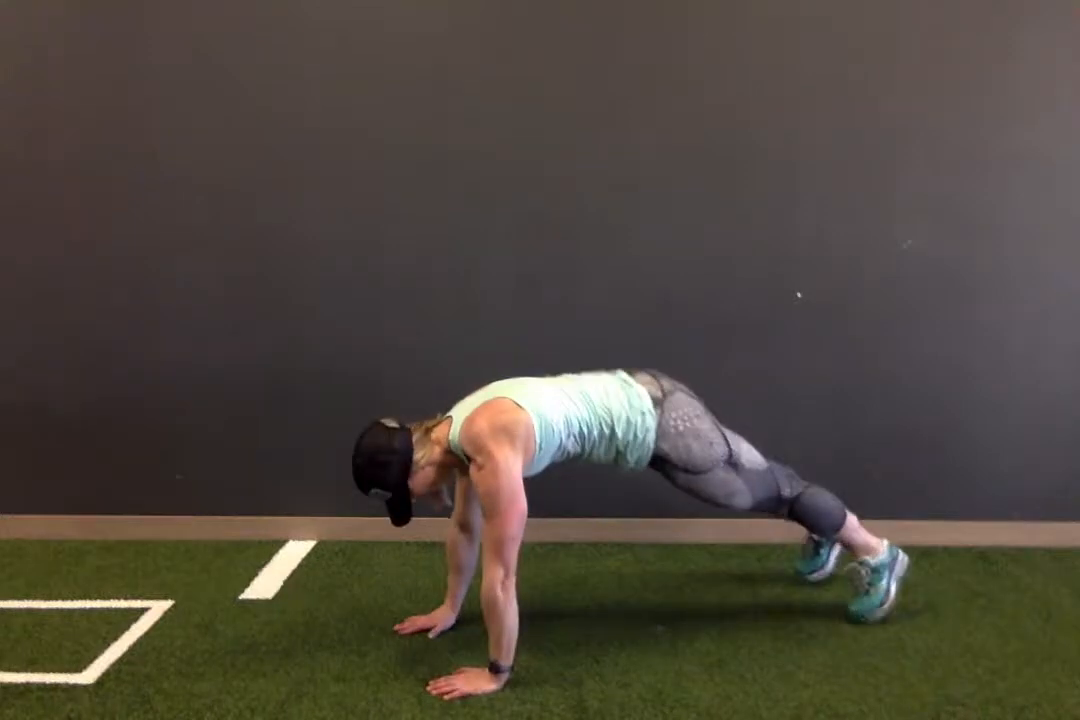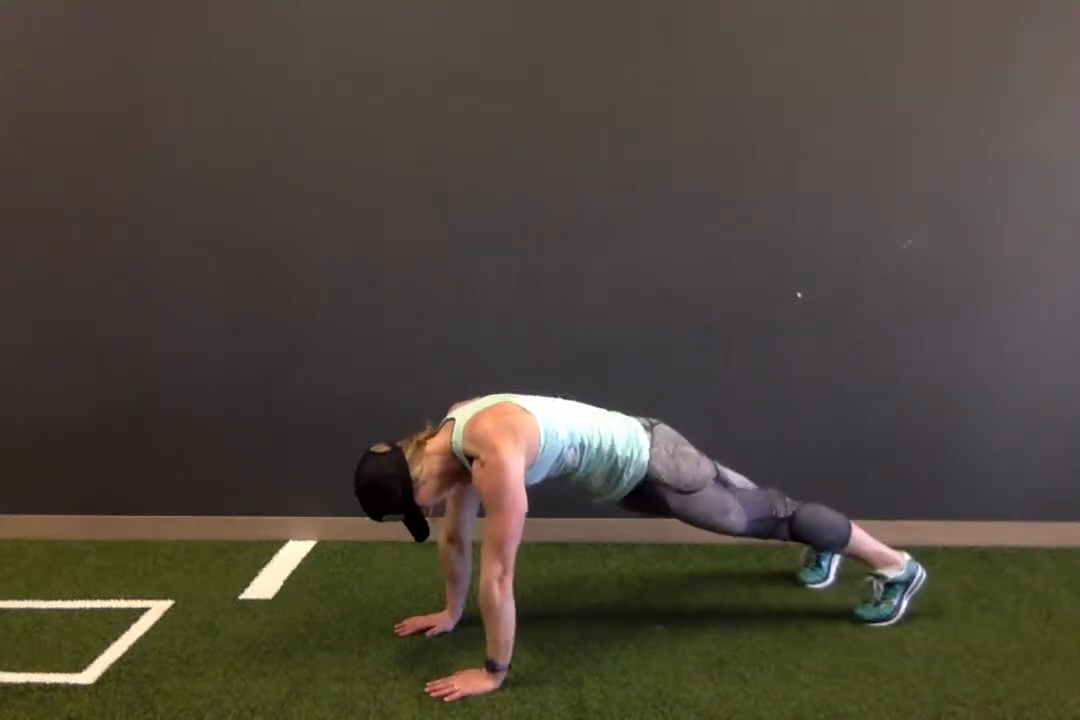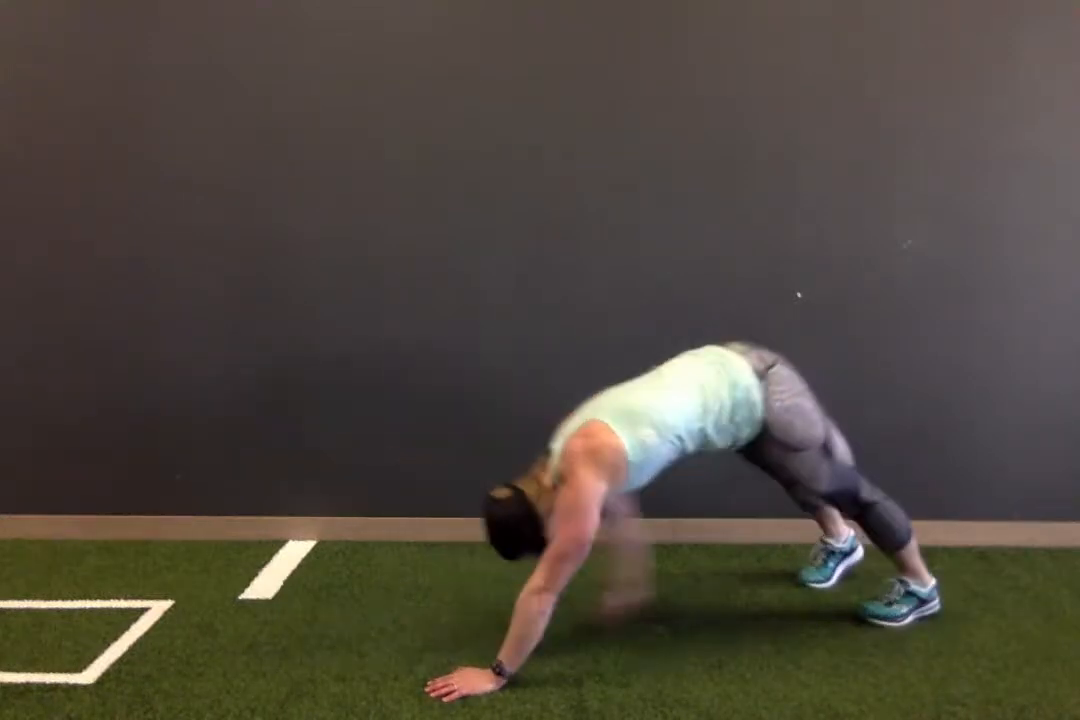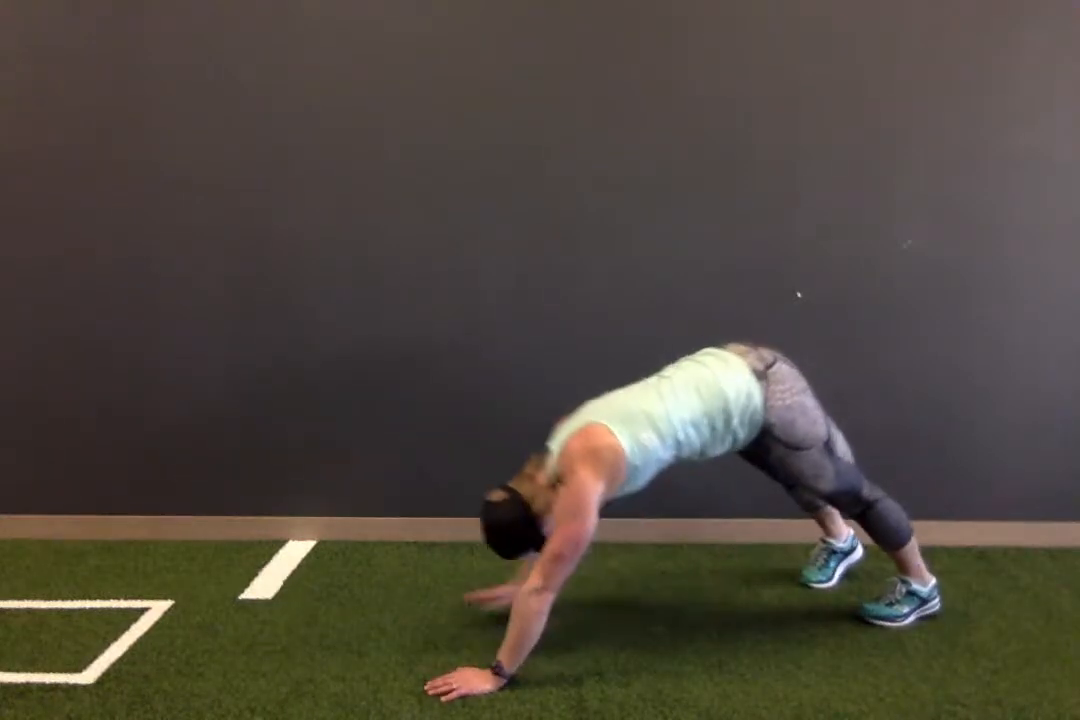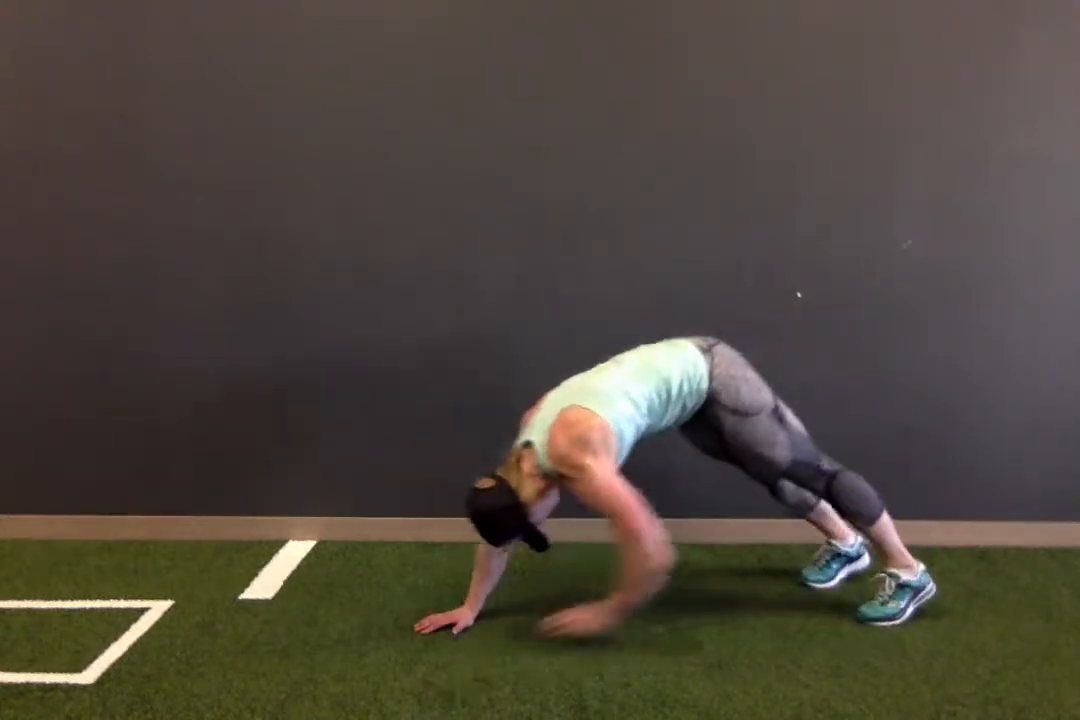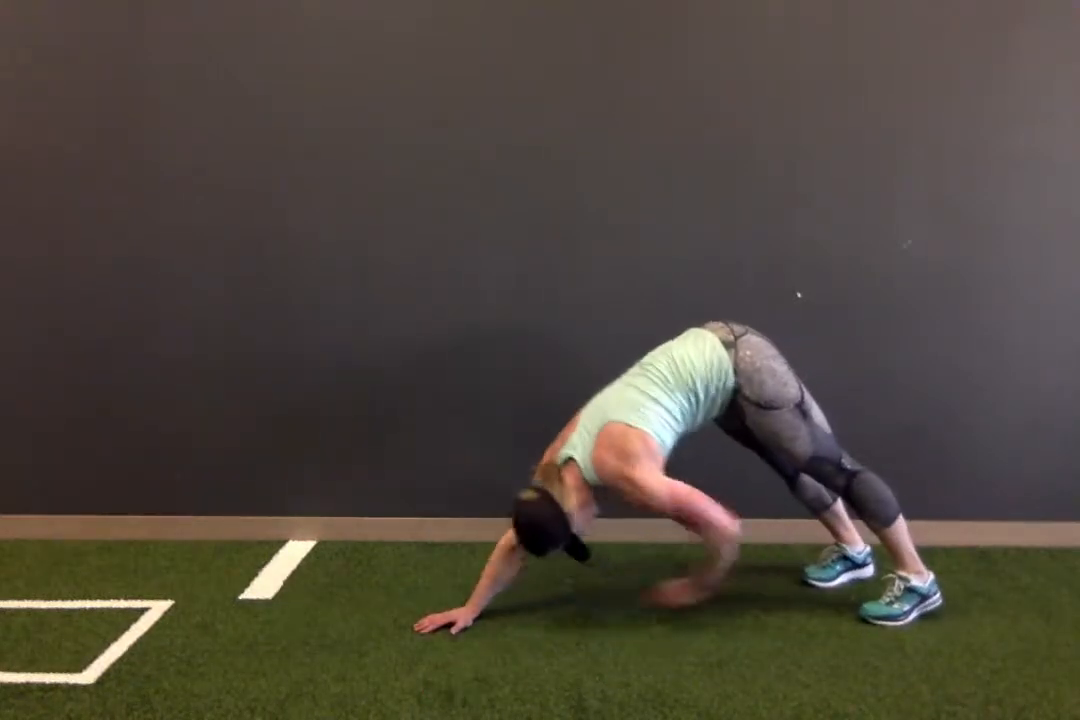
dt=0.7s
person 1, frame 1
left shoulder: (489, 452)
right shoulder: (456, 433)
left elbow: (500, 573)
right elbow: (465, 528)
left wrist: (495, 672)
right wrist: (449, 609)
left hip: (658, 423)
right hip: (640, 397)
left knee: (769, 488)
right knee: (749, 482)
left ankle: (879, 557)
right ankle: (821, 532)
person 1, frame 2
left shoulder: (493, 451)
right shoulder: (452, 438)
left elbow: (498, 571)
right elbow: (455, 537)
left wrist: (494, 671)
right wrist: (451, 612)
left hip: (646, 461)
right hip: (625, 465)
left knee: (761, 512)
right knee: (748, 507)
left ankle: (896, 568)
right ankle: (821, 545)
person 1, frame 3
left shoulder: (585, 479)
right shoulder: (570, 458)
left elbow: (544, 588)
right elbow: (621, 508)
left wrist: (497, 674)
right wrist: (631, 577)
left hip: (759, 392)
right hip: (727, 370)
left knee: (846, 488)
right knee: (791, 469)
left ankle: (919, 586)
right ankle: (839, 544)
person 1, frame 4
left shoulder: (582, 476)
right shoulder: (555, 458)
left elbow: (544, 588)
left wrist: (495, 674)
right wrist: (518, 582)
left hip: (765, 397)
right hip: (731, 372)
left knee: (847, 490)
right knee: (791, 468)
left ankle: (919, 585)
right ankle: (839, 542)
person 1, frame 5
left shoulder: (578, 460)
right shoulder: (523, 455)
left elbow: (653, 553)
right elbow: (497, 531)
left wrist: (608, 614)
right wrist: (470, 608)
left hip: (707, 375)
right hip: (685, 373)
left knee: (812, 468)
right knee: (764, 466)
left ankle: (909, 574)
right ankle: (844, 545)
person 1, frame 6
left shoulder: (626, 473)
right shoulder: (557, 463)
left elbow: (724, 528)
right elbow: (516, 538)
left wrist: (699, 586)
right wrist: (469, 608)
left hip: (739, 364)
right hip: (712, 352)
left knee: (832, 466)
right knee: (786, 459)
left ankle: (916, 579)
right ankle: (851, 551)
